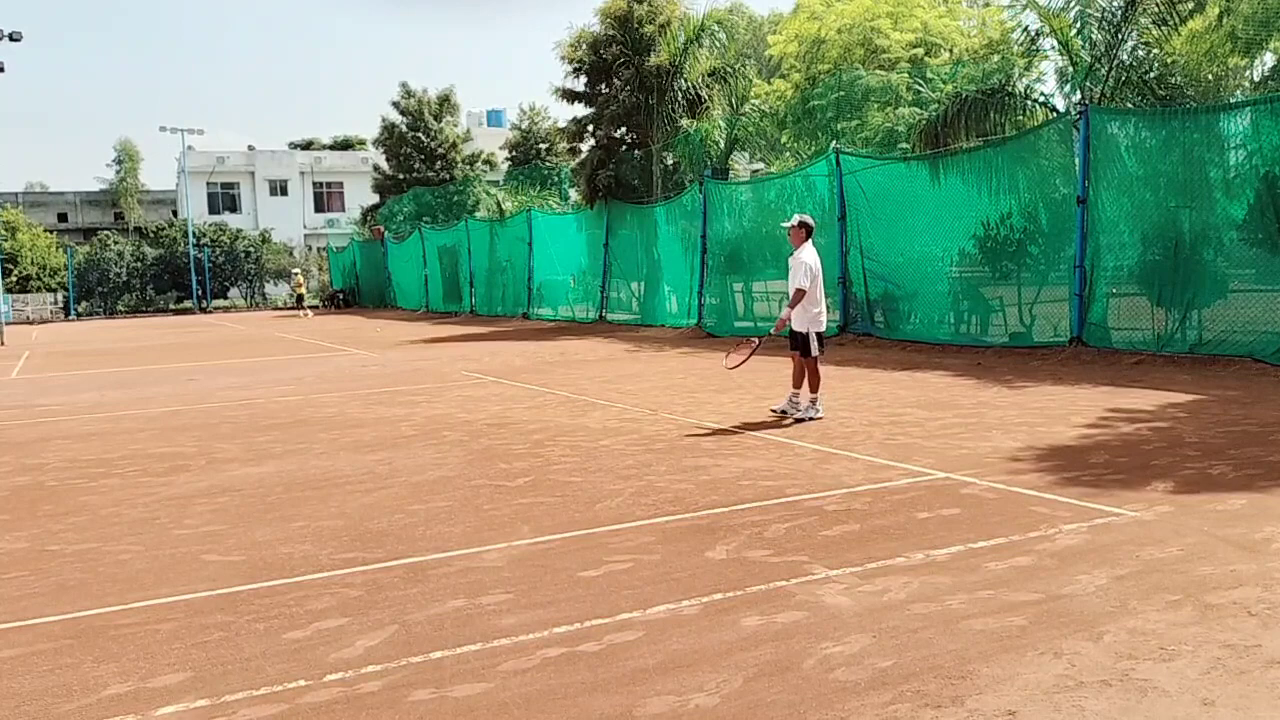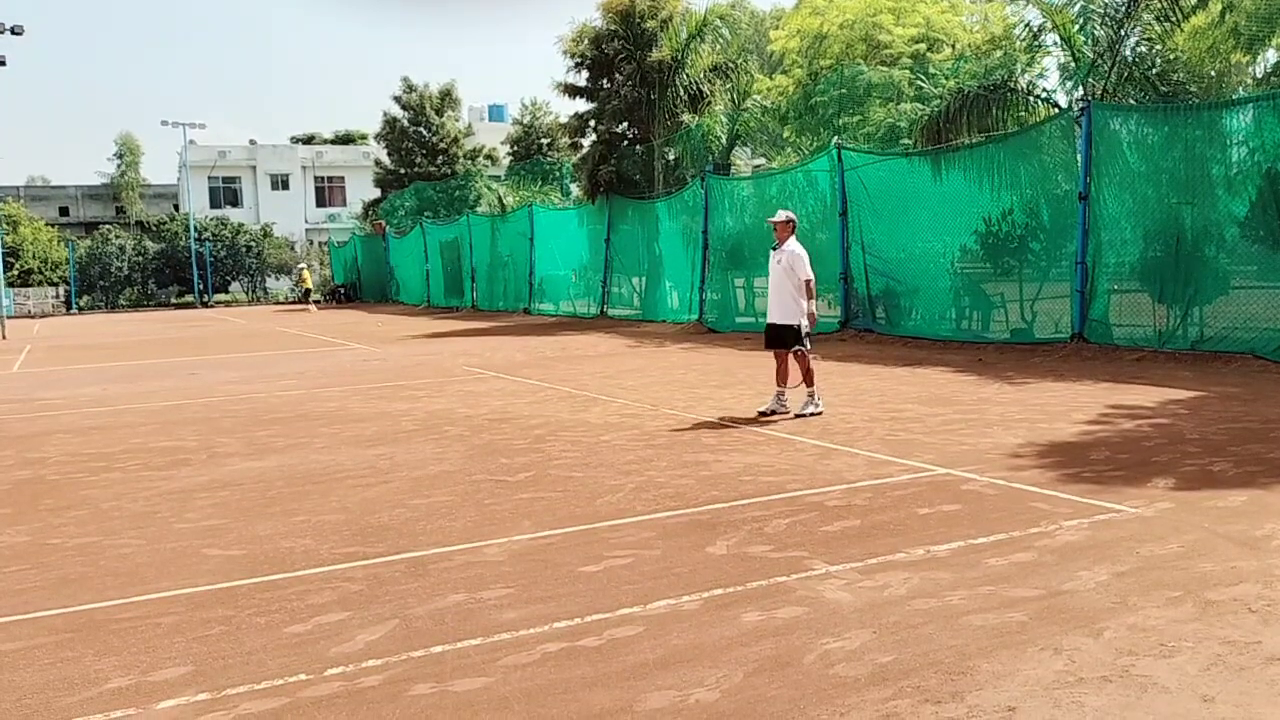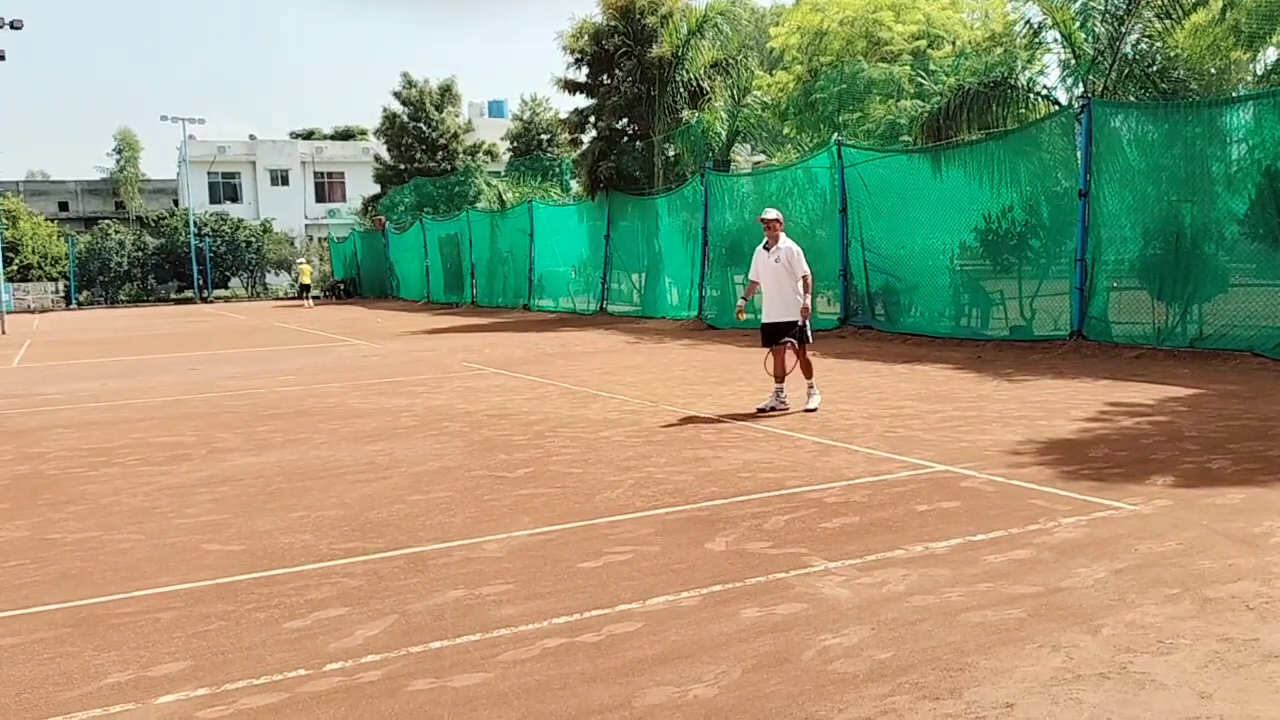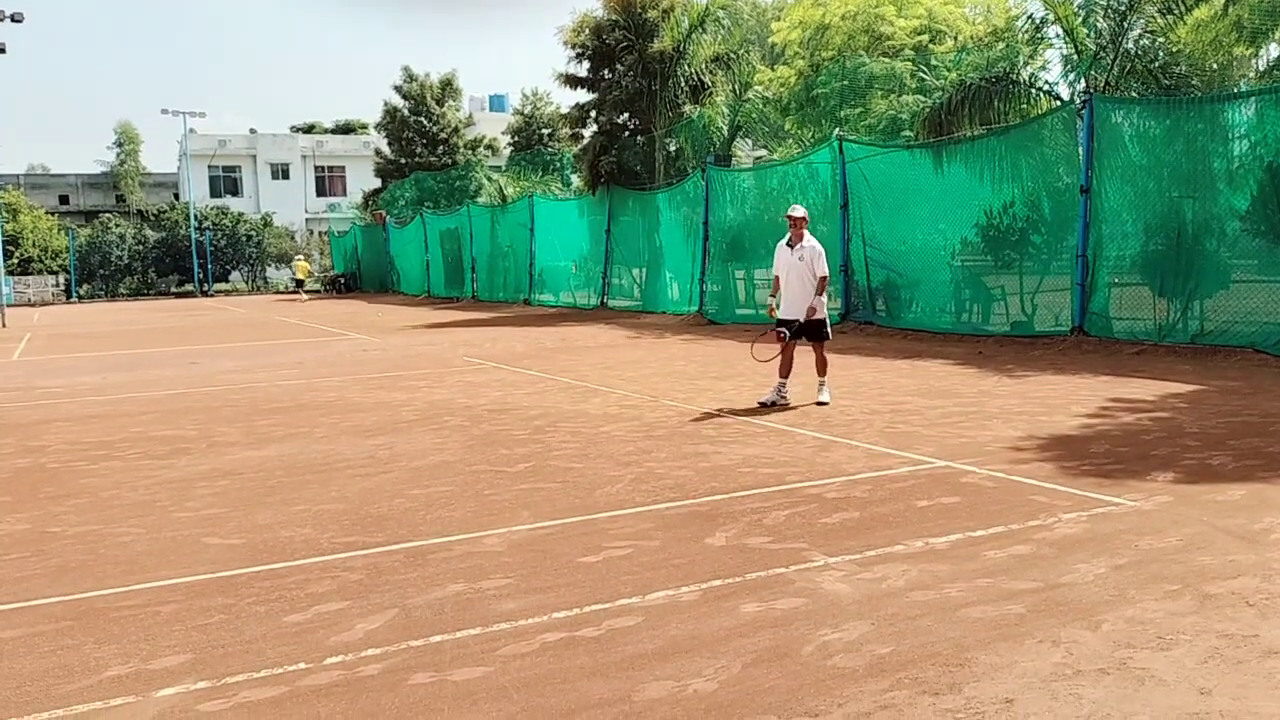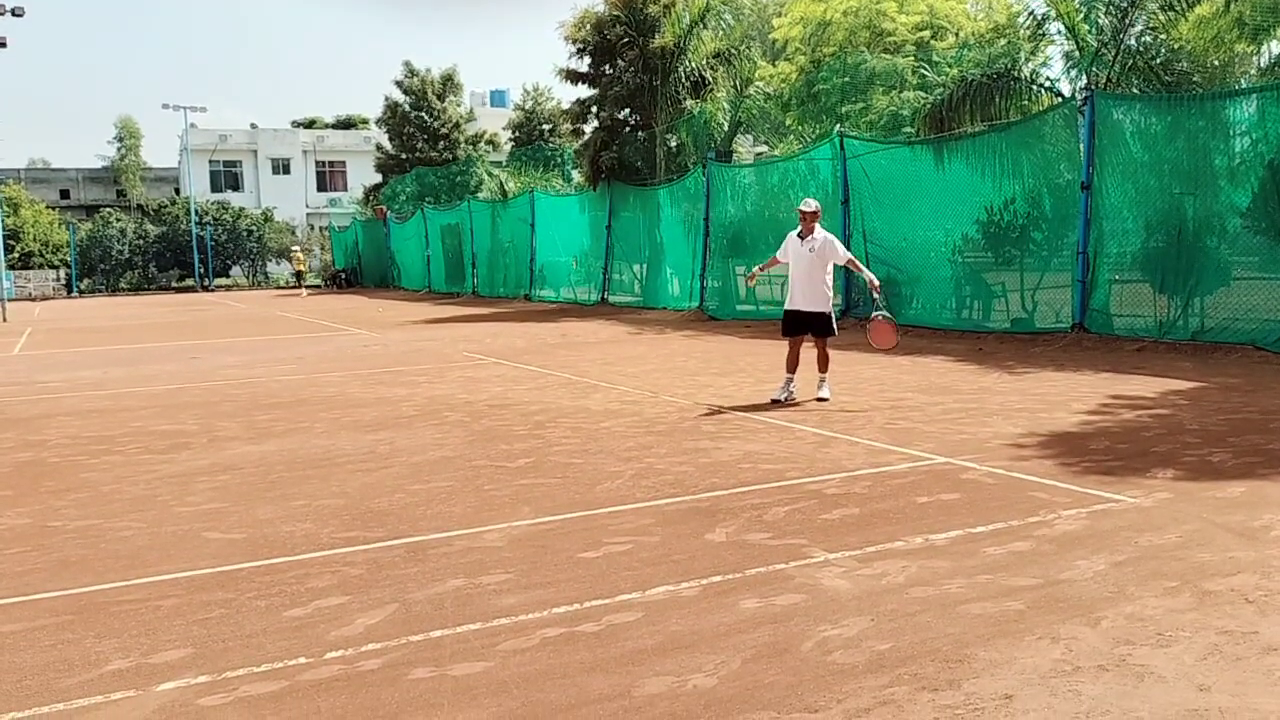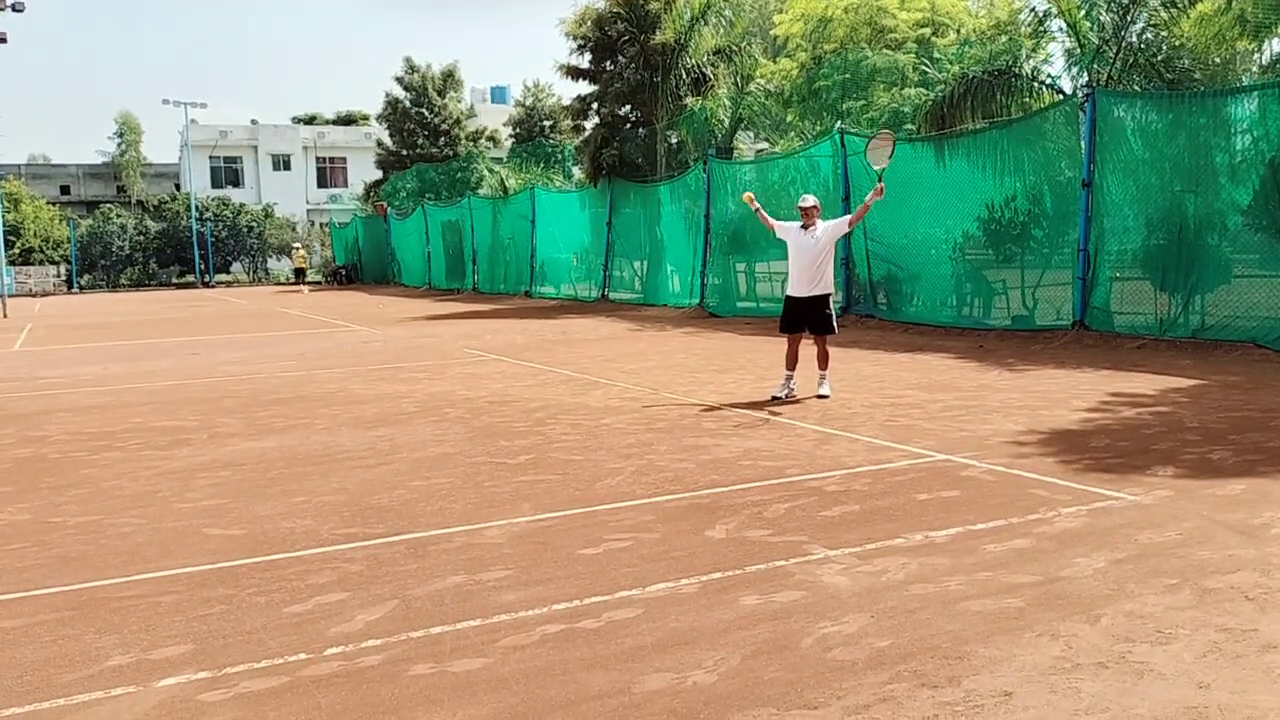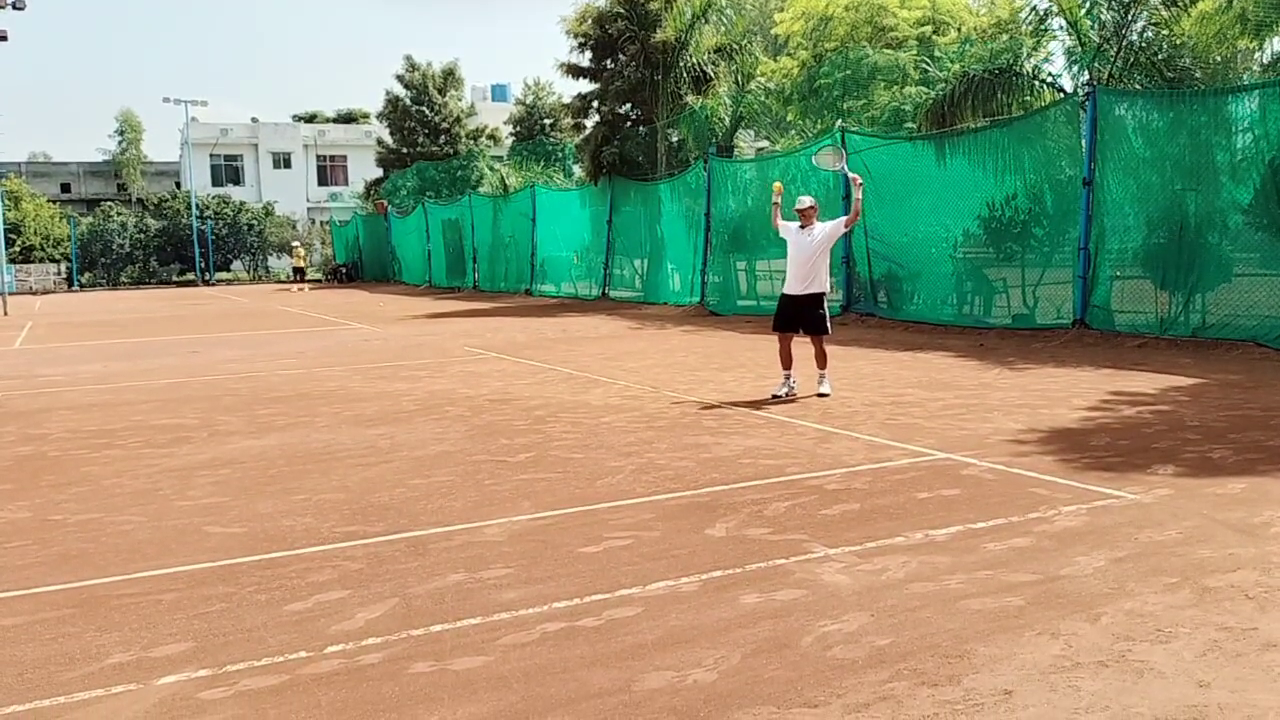
dt=0.5s
person 1, frame 1
left shoulder: (805, 258)
right shoulder: (799, 255)
left elbow: (801, 291)
left wrist: (785, 314)
left hip: (809, 322)
right hip: (798, 321)
left knee: (810, 362)
right knee: (797, 360)
left ankle: (814, 406)
right ankle: (794, 402)
person 1, frame 2
left shoulder: (795, 252)
right shoulder: (775, 251)
left elbow: (808, 280)
left wrist: (811, 307)
left hip: (793, 318)
right hip: (775, 317)
left knee: (801, 357)
right knee: (780, 357)
left ankle: (813, 401)
right ankle: (780, 401)
person 1, frame 3
left shoulder: (791, 249)
right shoulder: (759, 252)
left elbow: (806, 276)
right elbow: (754, 280)
left wrist: (807, 300)
right wrist: (743, 300)
left hip: (793, 313)
right hip: (771, 315)
left knee: (801, 352)
right knee: (777, 354)
left ankle: (813, 392)
right ankle: (780, 397)
person 1, frame 4
left shoulder: (814, 247)
right shoulder: (781, 247)
left elbow: (823, 277)
left wrist: (815, 302)
right wrist: (772, 299)
left hip: (812, 311)
right hip: (788, 311)
left knee: (819, 349)
right knee: (786, 350)
left ankle: (823, 388)
right ankle: (781, 392)
person 1, frame 5
left shoulder: (826, 240)
right shoulder: (792, 238)
left elbow: (848, 259)
right elbow: (779, 257)
left wrist: (867, 274)
right wrist: (759, 268)
left hip: (819, 305)
right hip: (794, 304)
left knee: (821, 345)
right knee: (793, 344)
left ankle: (823, 385)
right ankle: (788, 387)
person 1, frame 6
left shoulder: (829, 229)
right shoulder: (792, 229)
left elbow: (855, 217)
right elbow: (770, 223)
left wrist: (871, 197)
right wrist: (756, 206)
left hip: (819, 296)
right hip: (794, 295)
left knee: (821, 341)
right knee: (792, 341)
left ankle: (823, 382)
right ankle: (789, 384)
person 1, frame 7
left shoulder: (827, 230)
right shoulder: (792, 229)
left elbow: (854, 216)
right elbow: (776, 222)
left wrist: (857, 189)
right wrist: (776, 199)
left hip: (814, 295)
right hip: (789, 294)
left knee: (818, 341)
right knee: (784, 339)
left ankle: (823, 380)
right ankle: (788, 382)
